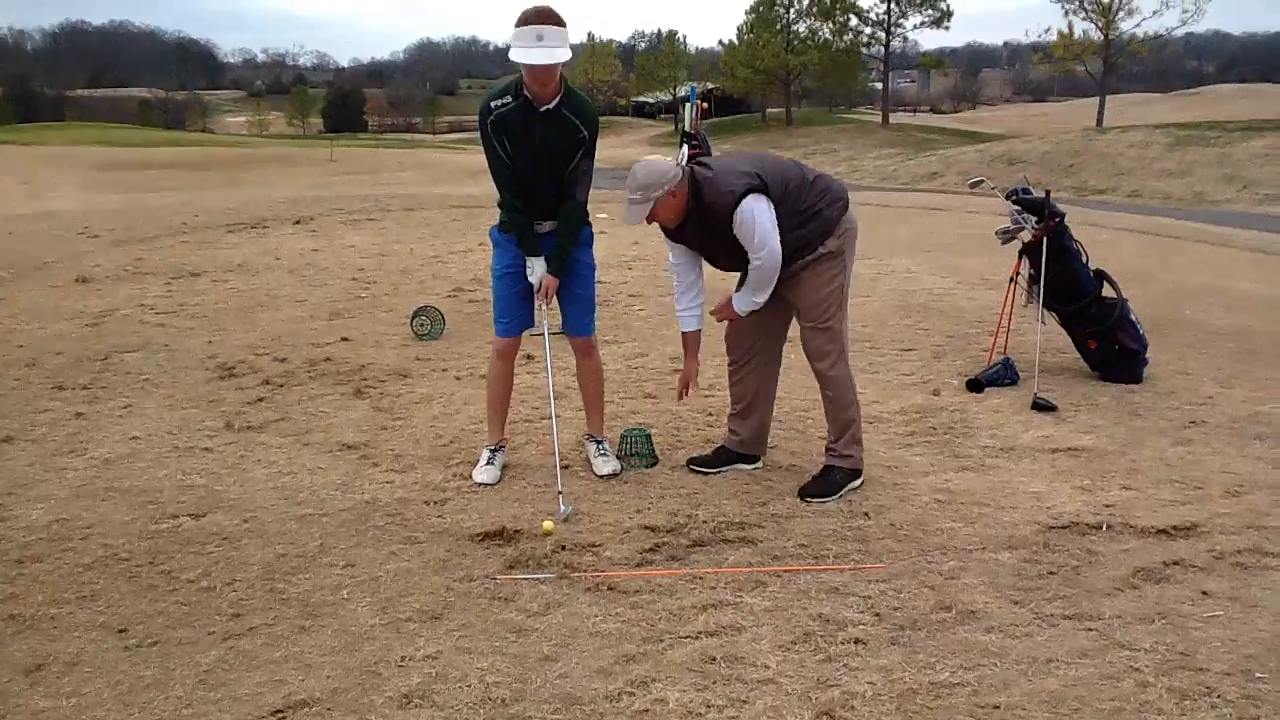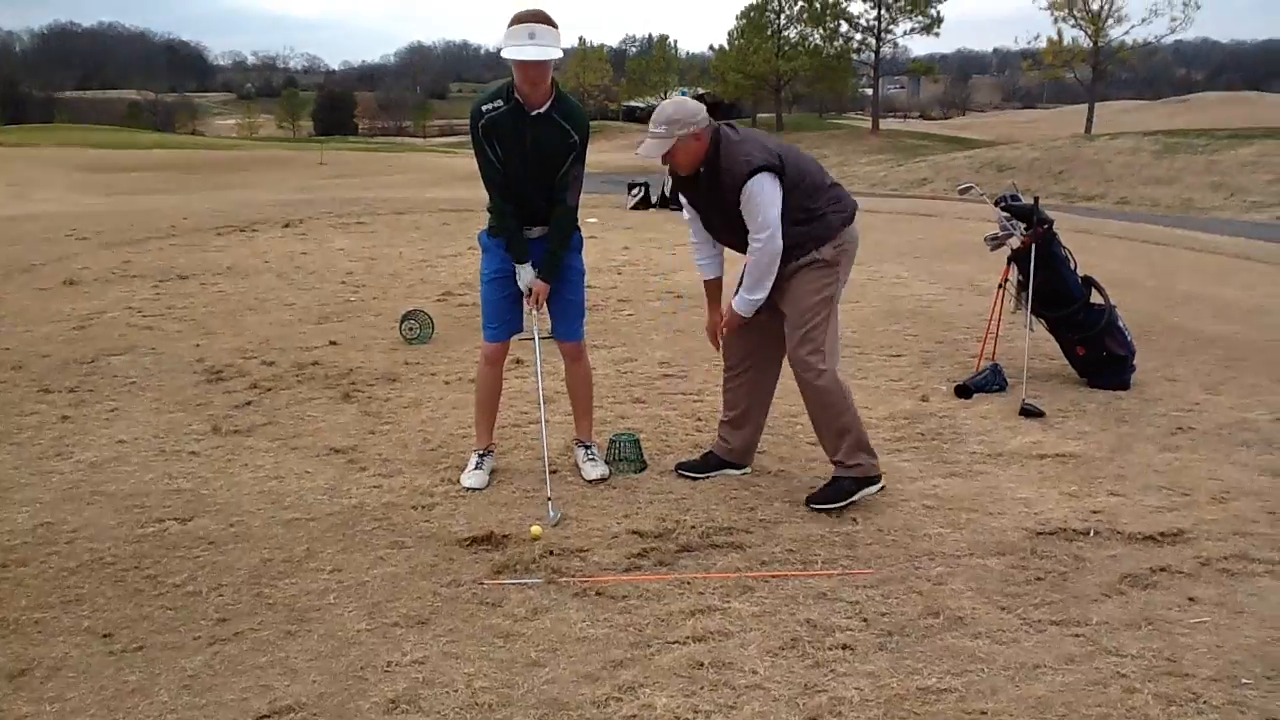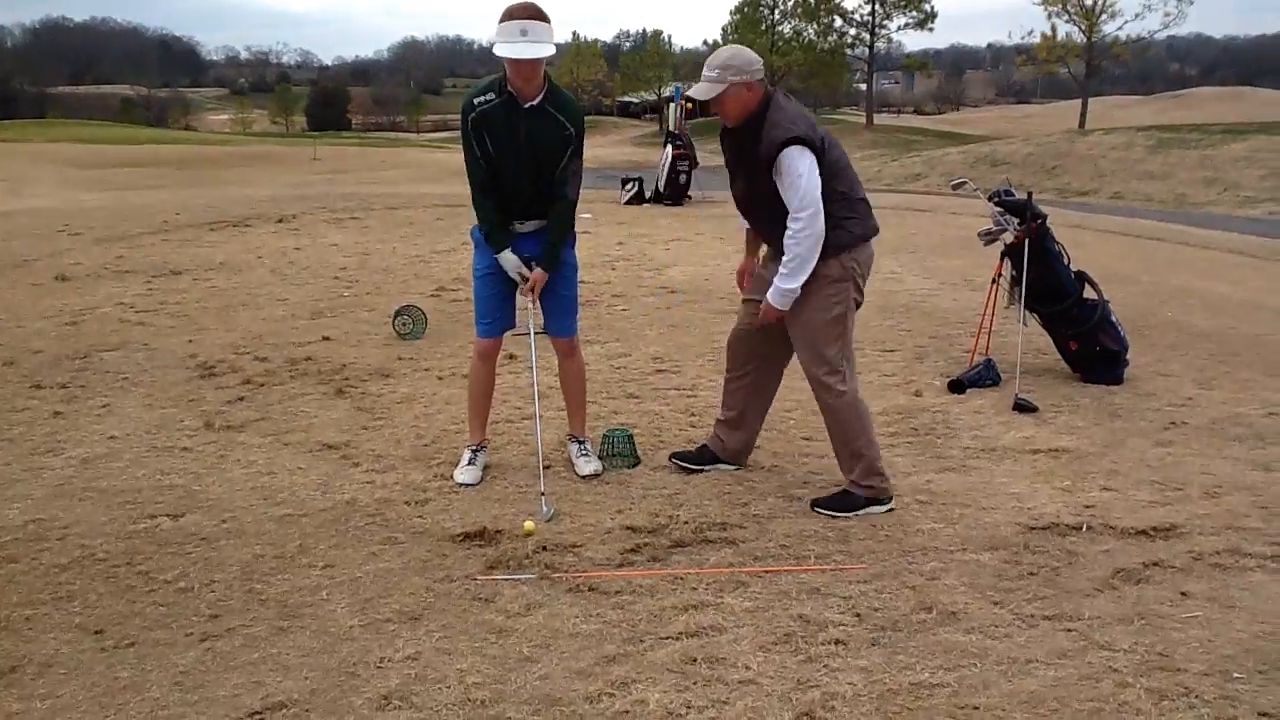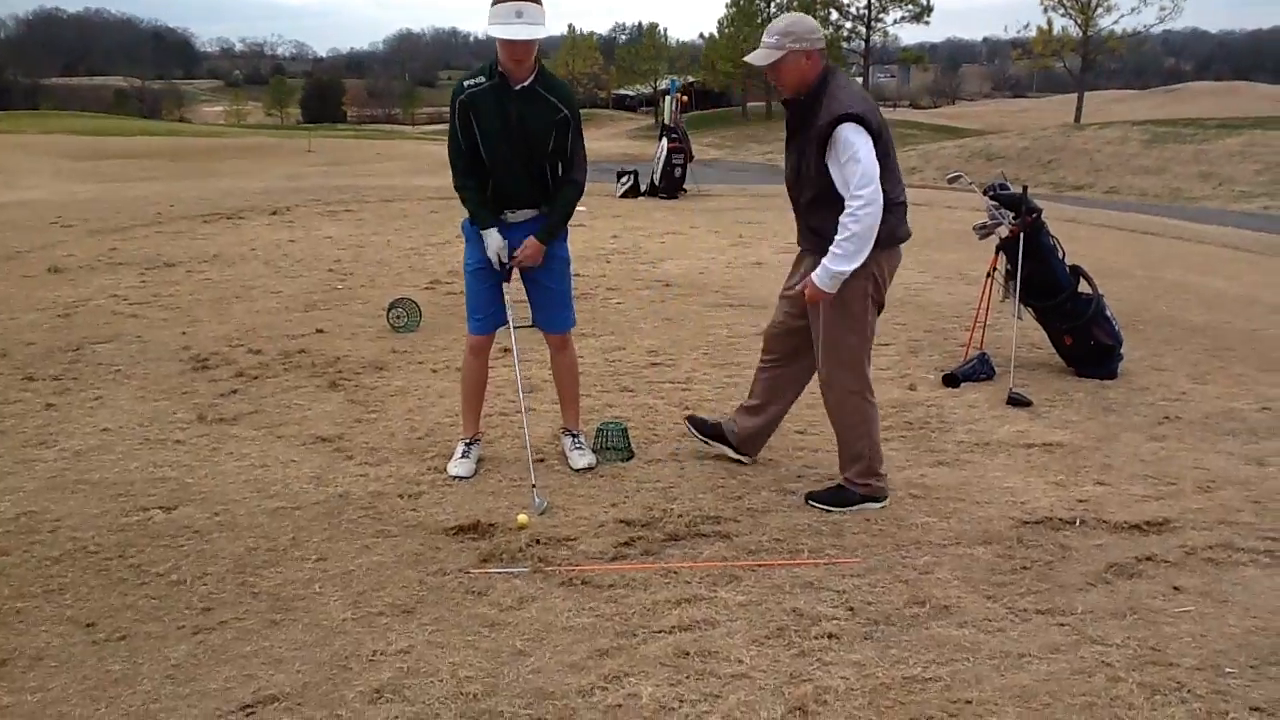
dt=0.2s
person 1, frame 1
left shoulder: (582, 114)
right shoulder: (495, 110)
left elbow: (575, 196)
right elbow: (508, 189)
left wrist: (556, 266)
right wrist: (531, 255)
left hip: (569, 236)
right hip: (515, 237)
left knee: (583, 340)
right knee: (505, 343)
left ankle: (596, 438)
right ankle: (495, 445)
person 1, frame 2
left shoulder: (573, 119)
right shoulder: (486, 113)
left elbow: (566, 200)
right elbow: (499, 193)
left wrist: (547, 272)
right wrist: (520, 262)
left hip: (559, 241)
right hip: (505, 241)
left knee: (573, 346)
right knee: (493, 348)
left ankle: (585, 443)
right ankle: (483, 450)
person 1, frame 3
left shoulder: (567, 112)
right shoulder: (478, 107)
left elbow: (566, 194)
right elbow: (482, 186)
left wrist: (546, 263)
right wrist: (504, 250)
left hip: (552, 236)
right hip: (497, 237)
left knee: (566, 342)
right knee: (486, 345)
left ankle: (578, 439)
right ankle: (476, 446)
person 1, frame 4
left shoulder: (559, 97)
right shoulder: (469, 93)
left elbow: (573, 175)
right elbow: (463, 170)
left wrist: (544, 238)
right wrist: (486, 228)
left hip: (544, 227)
right hip: (487, 229)
left knee: (559, 335)
right knee: (479, 339)
left ankle: (572, 432)
right ankle: (469, 439)
person 2, frame 1
left shoulder: (736, 200)
right shoulder: (679, 216)
left elbow: (767, 259)
right elbow: (686, 284)
left wrist: (740, 304)
right wrist: (690, 360)
left hip: (823, 237)
right hip: (770, 251)
left knee: (825, 349)
right knee: (747, 338)
left ankle: (845, 461)
right ankle: (744, 444)
person 2, frame 2
left shoulder: (749, 168)
right shoulder: (688, 172)
left elbow: (767, 244)
right elbow: (704, 237)
left wrist: (742, 306)
right wrist: (715, 307)
left hip: (821, 247)
right hip: (777, 250)
left knee: (808, 357)
right knee: (743, 346)
left ankle: (858, 467)
right ankle: (733, 450)
person 2, frame 3
left shoulder: (787, 139)
right shoulder: (737, 128)
left elbow: (808, 222)
left wrist: (780, 295)
right wrist: (752, 253)
left hip: (833, 255)
right hip: (789, 251)
left knee: (825, 369)
right knee: (748, 344)
left ankle: (869, 485)
right ankle: (728, 446)
person 2, frame 4
left shoulder: (843, 117)
right shoulder: (805, 101)
left elbow: (867, 202)
left wrist: (830, 276)
left hip: (858, 254)
right hip: (821, 247)
left knee: (841, 369)
right knee: (784, 338)
left ankle: (865, 483)
right ankle: (743, 433)
